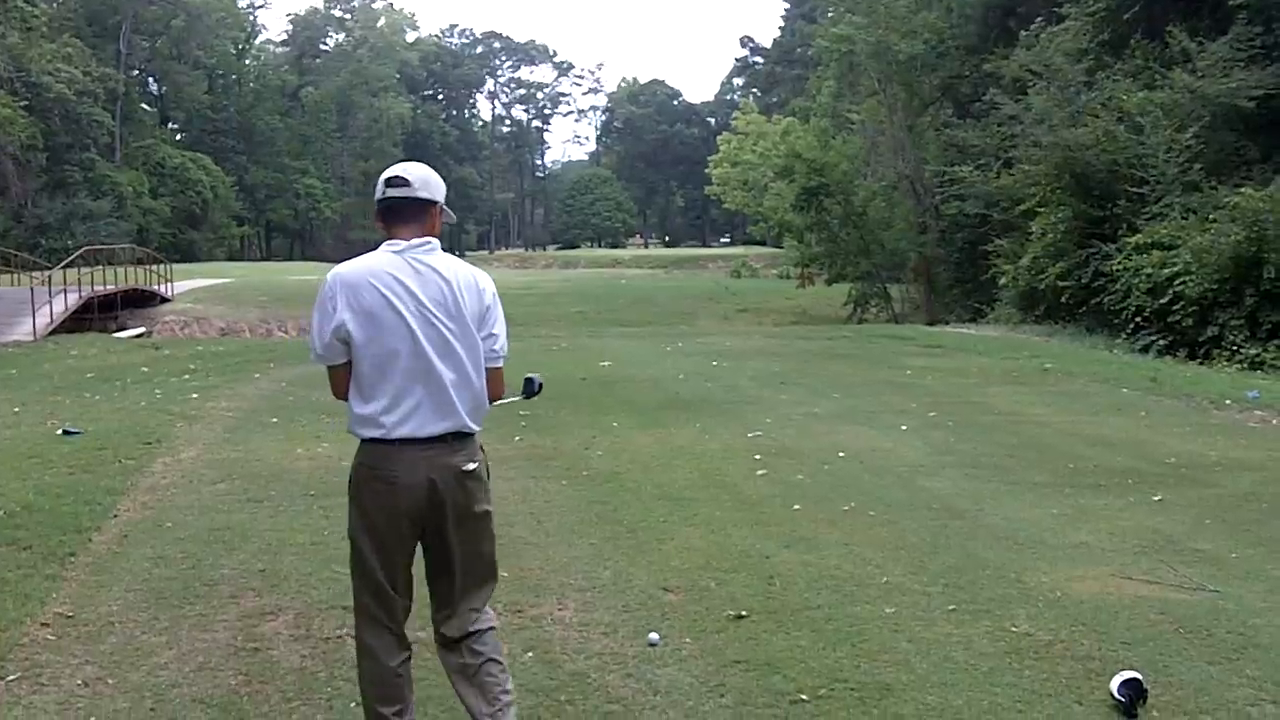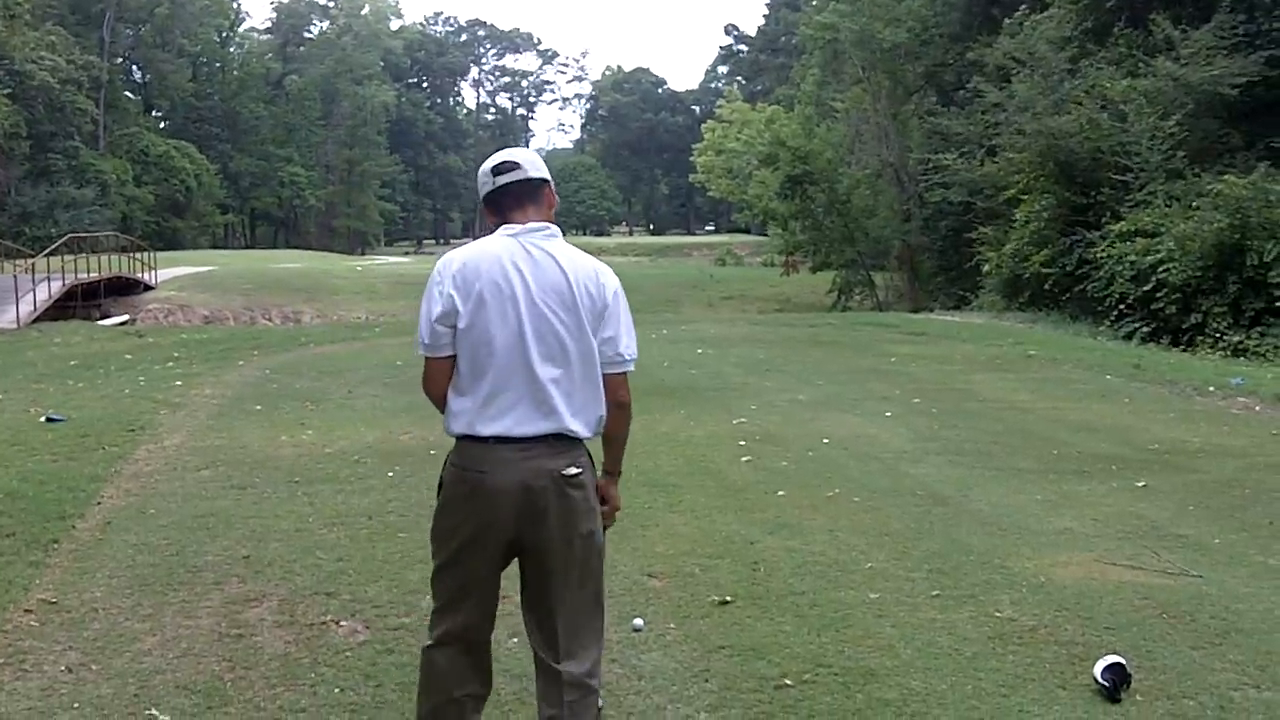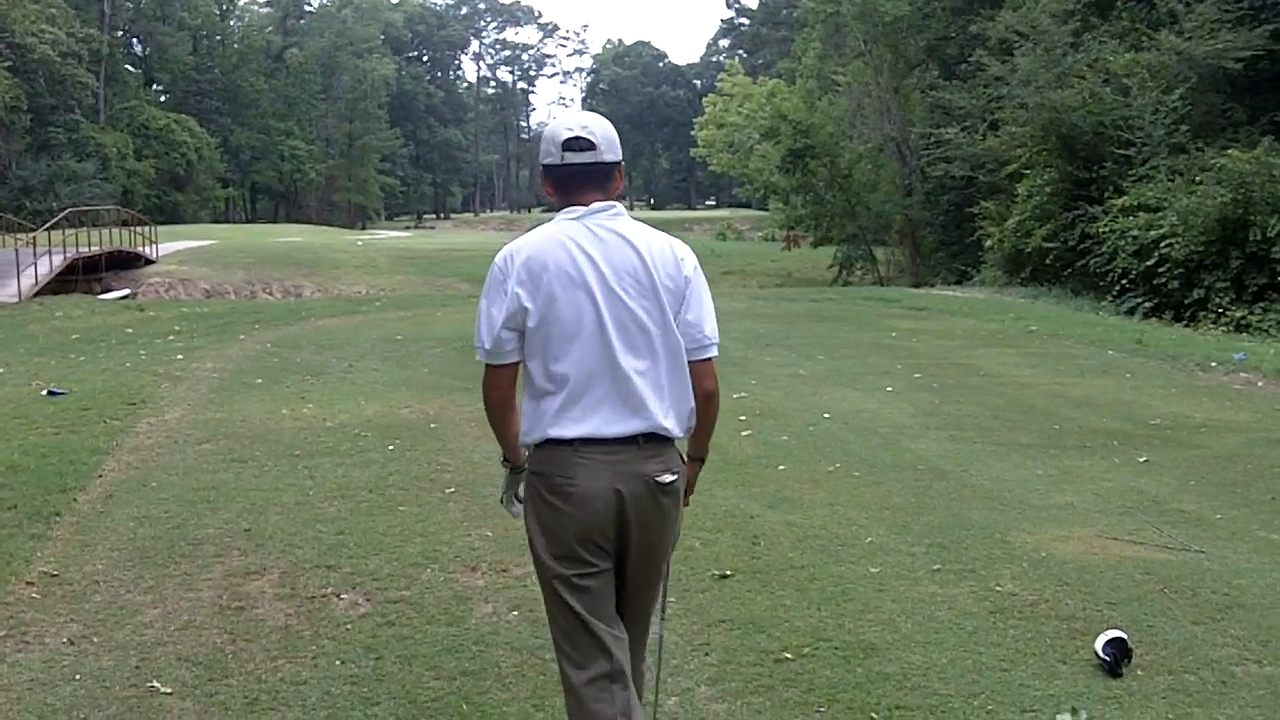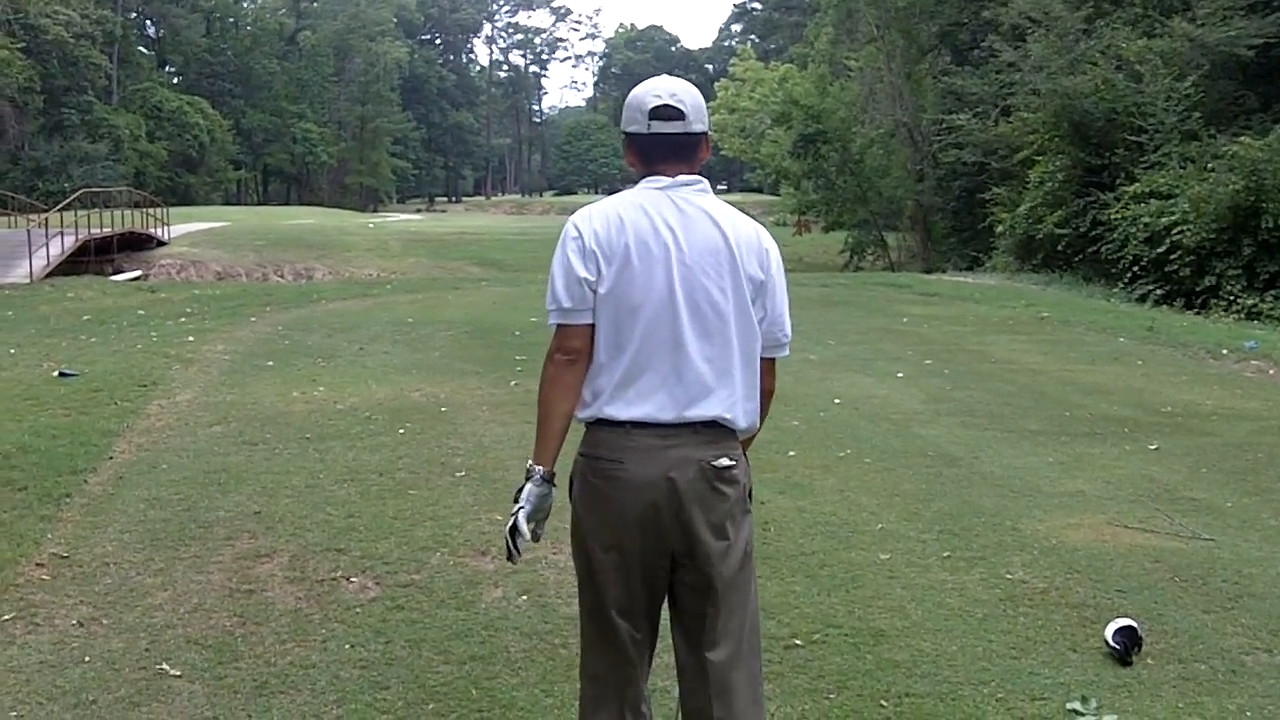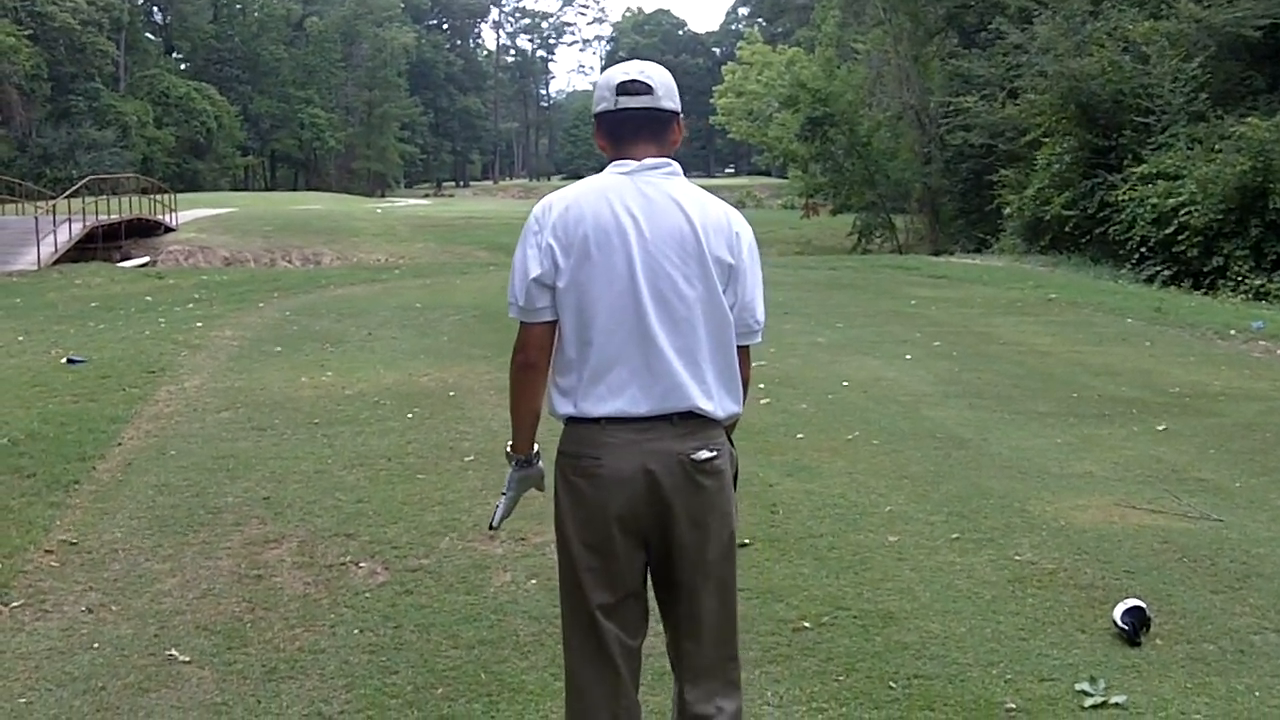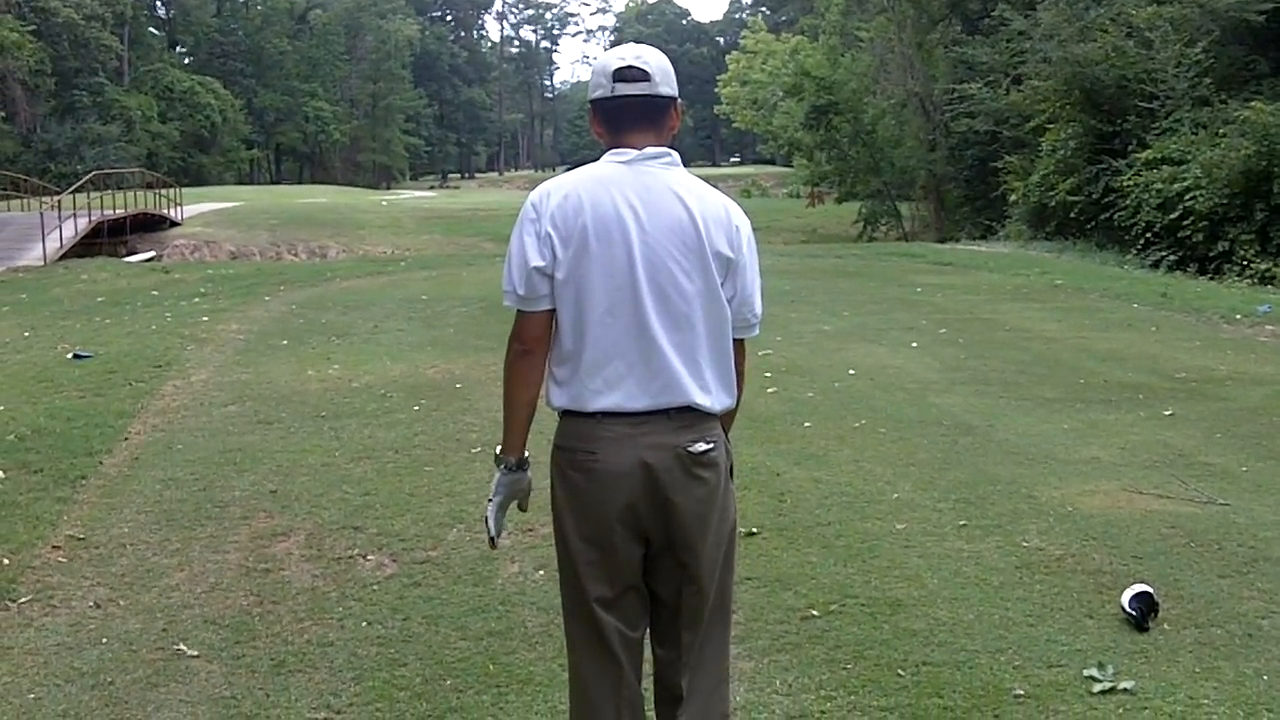
dt=0.5s
person 1, frame 1
left shoulder: (344, 281)
right shoulder: (473, 281)
left elbow: (340, 385)
right elbow: (492, 388)
left hip: (385, 468)
right hip: (458, 464)
left knee: (380, 619)
right knee: (468, 615)
person 1, frame 2
left shoulder: (456, 267)
right shoulder: (594, 275)
left elbow: (436, 383)
right elbow: (618, 396)
right wrist: (610, 475)
left hip: (476, 470)
right hip: (563, 472)
left knee: (457, 632)
right knee: (571, 647)
person 1, frame 3
left shoulder: (519, 260)
right shoulder: (670, 254)
left elbow: (499, 390)
right elbow: (705, 383)
left wrist: (514, 459)
right wrist: (694, 459)
left hip: (565, 475)
right hip: (653, 469)
left knee: (590, 658)
right knee: (627, 637)
person 1, frame 4
left shoulder: (594, 226)
right shoulder: (752, 238)
left elbow: (569, 355)
right elbow: (763, 375)
left wrist: (540, 471)
left hip: (616, 460)
right hip: (712, 464)
left knee: (616, 652)
right knee: (724, 657)
person 1, frame 5
left shoulder: (556, 215)
right shoulder: (723, 220)
left elbow: (532, 352)
right elbow: (740, 357)
left wrist: (521, 453)
left hip: (595, 455)
right hip: (695, 453)
left knee: (602, 649)
right knee: (704, 650)
person 1, frame 6
left shoulder: (553, 203)
right shoulder: (722, 213)
left elbow: (529, 342)
right elbow: (735, 352)
left wrist: (511, 457)
left hip: (592, 449)
right hip: (692, 448)
left knee: (603, 643)
right knee: (693, 643)
